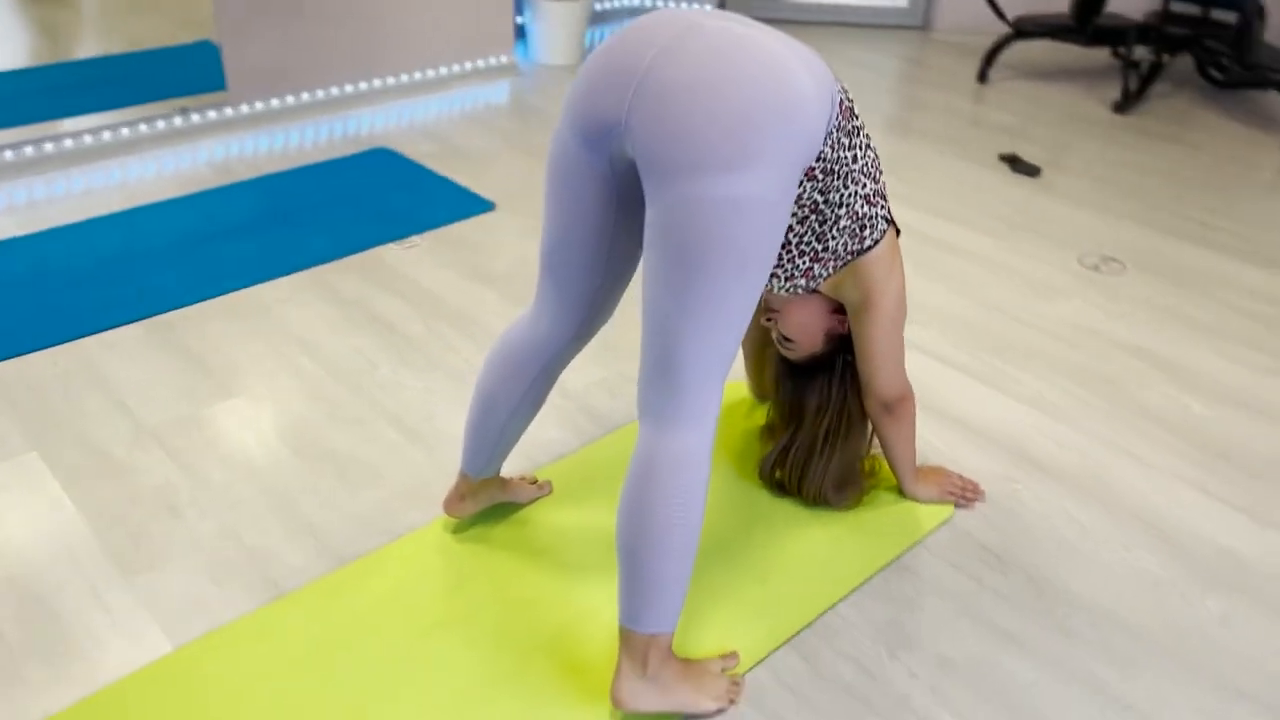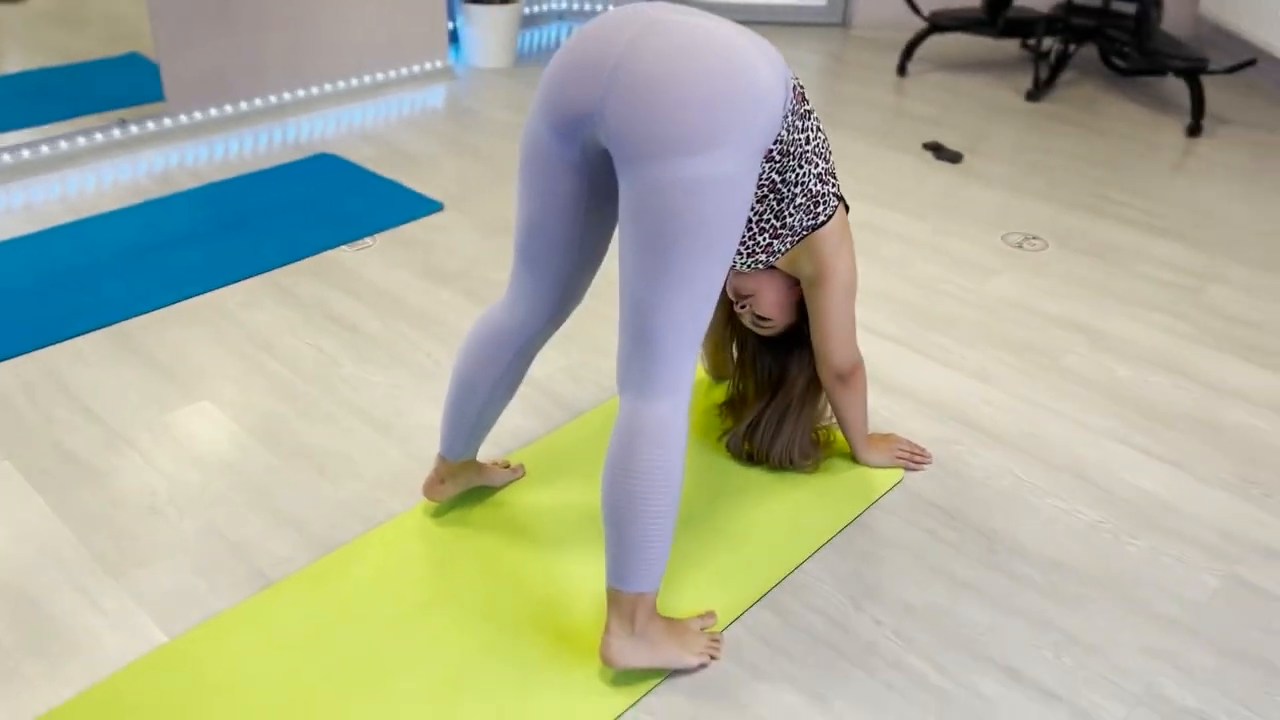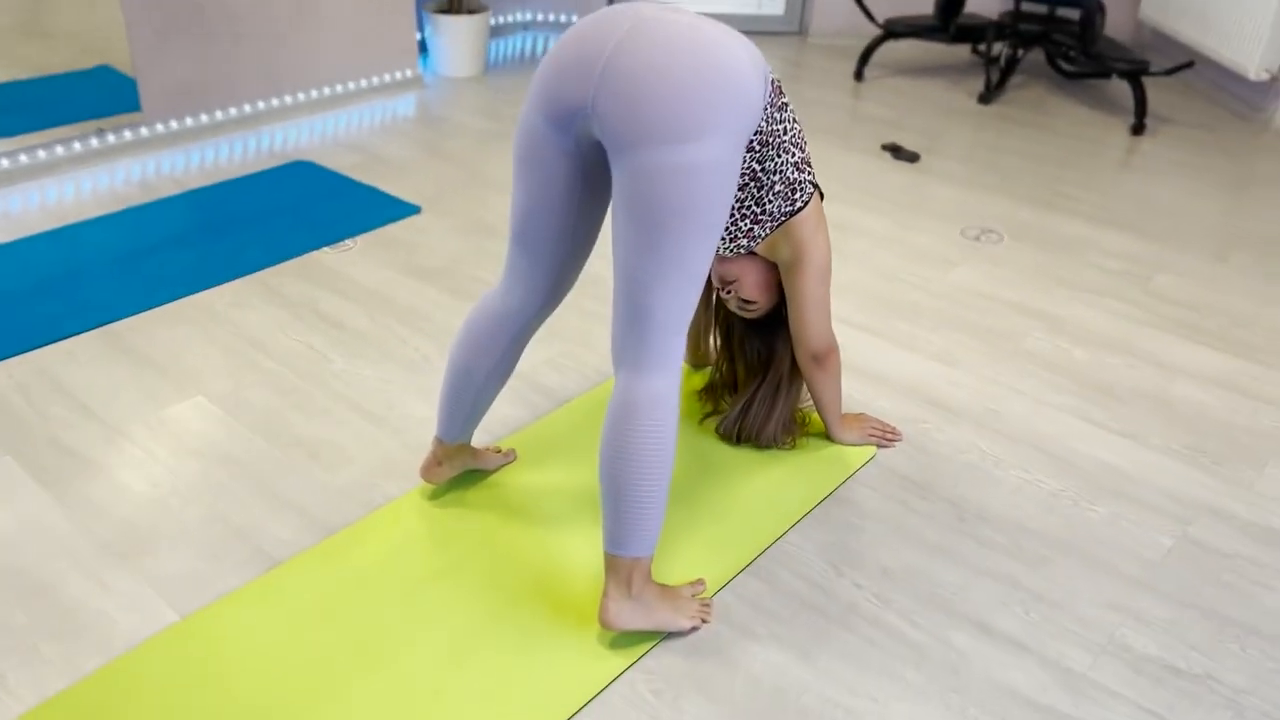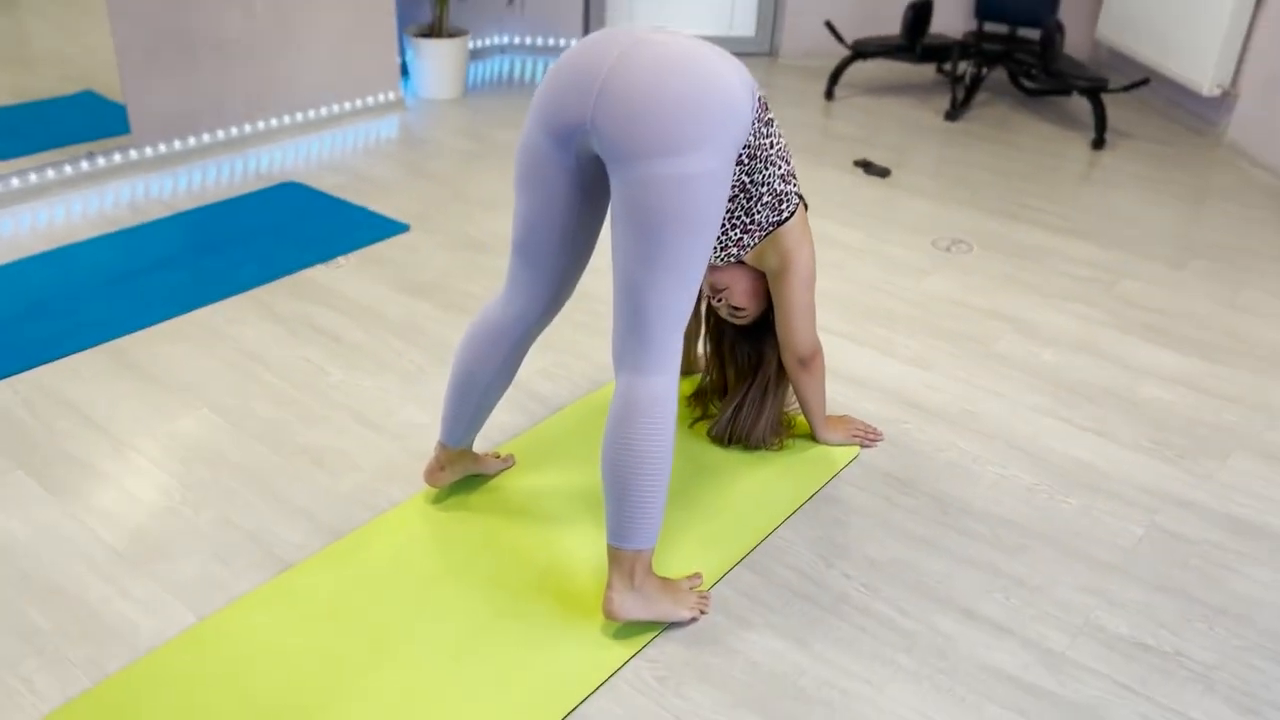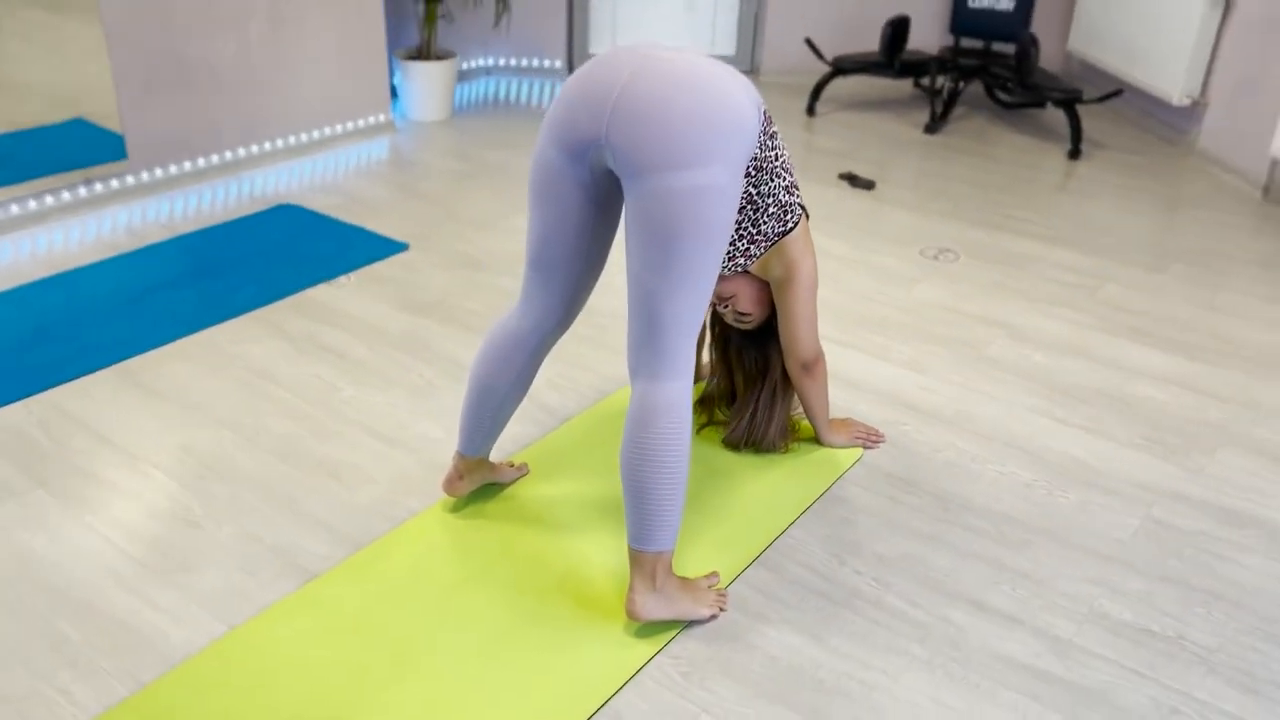
dt=0.3s
person 1, frame 1
right shoulder: (865, 267)
left elbow: (746, 306)
right elbow: (888, 396)
left wrist: (767, 389)
right wrist: (912, 479)
right hip: (733, 115)
left knee: (557, 320)
right knee: (680, 415)
left ankle: (474, 484)
person 1, frame 2
left shoulder: (750, 238)
right shoulder: (819, 242)
left elbow: (708, 306)
right elbow: (840, 366)
left wrist: (723, 368)
right wrist: (863, 444)
right hip: (695, 101)
left knee: (530, 306)
right knee: (656, 387)
left ankle: (451, 468)
right ankle: (632, 630)
person 1, frame 3
left shoulder: (723, 235)
right shoulder: (794, 230)
left elbow: (689, 286)
right elbow: (817, 349)
left wrist: (699, 355)
right wrist: (836, 423)
right hip: (686, 92)
left knee: (523, 292)
right knee: (647, 362)
left ankle: (447, 451)
right ankle: (627, 594)
person 1, frame 4
left shoulder: (710, 244)
right shoulder: (781, 239)
left elbow: (675, 309)
right elbow: (802, 353)
left wrist: (687, 364)
right wrist: (822, 424)
right hip: (681, 106)
left knee: (524, 301)
right knee: (646, 363)
left ankle: (450, 455)
right ankle: (631, 585)
person 1, frame 5
right shoulder: (784, 249)
left elbow: (683, 315)
right elbow: (804, 358)
left wrist: (690, 370)
right wrist: (826, 428)
left hip: (595, 86)
right hip: (691, 121)
left knee: (538, 313)
right knee: (660, 371)
right ankle: (650, 587)
